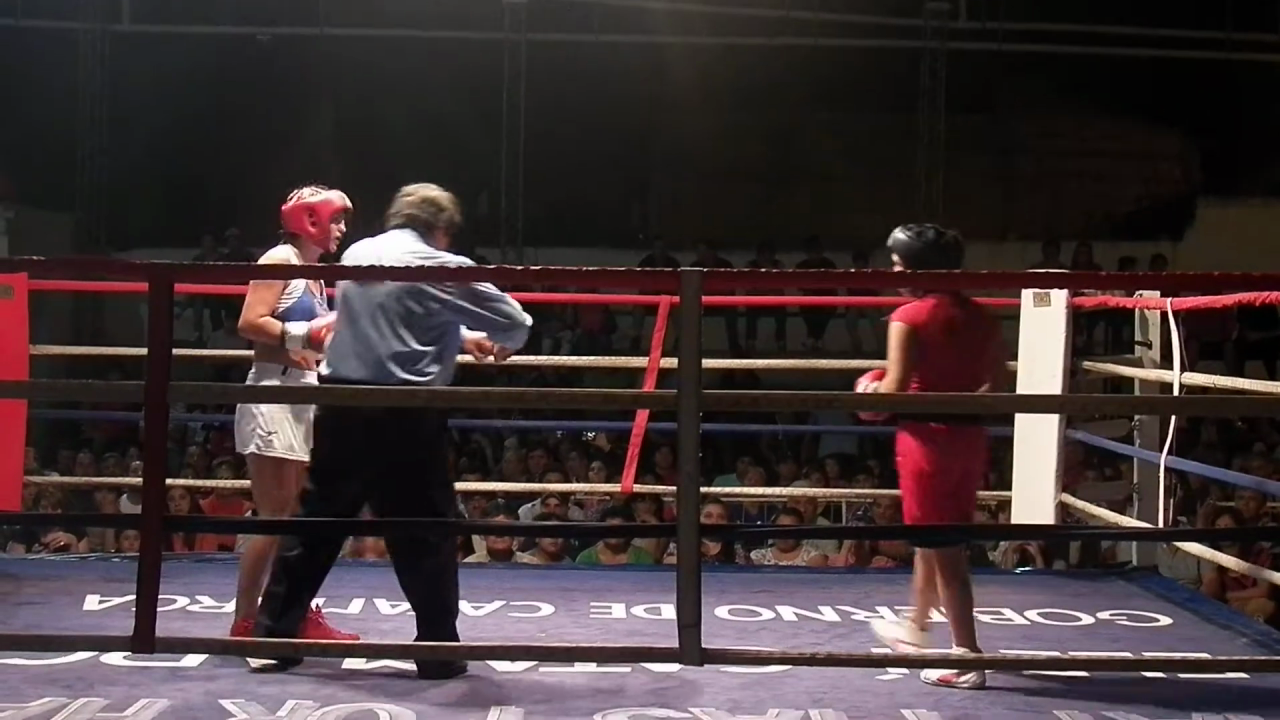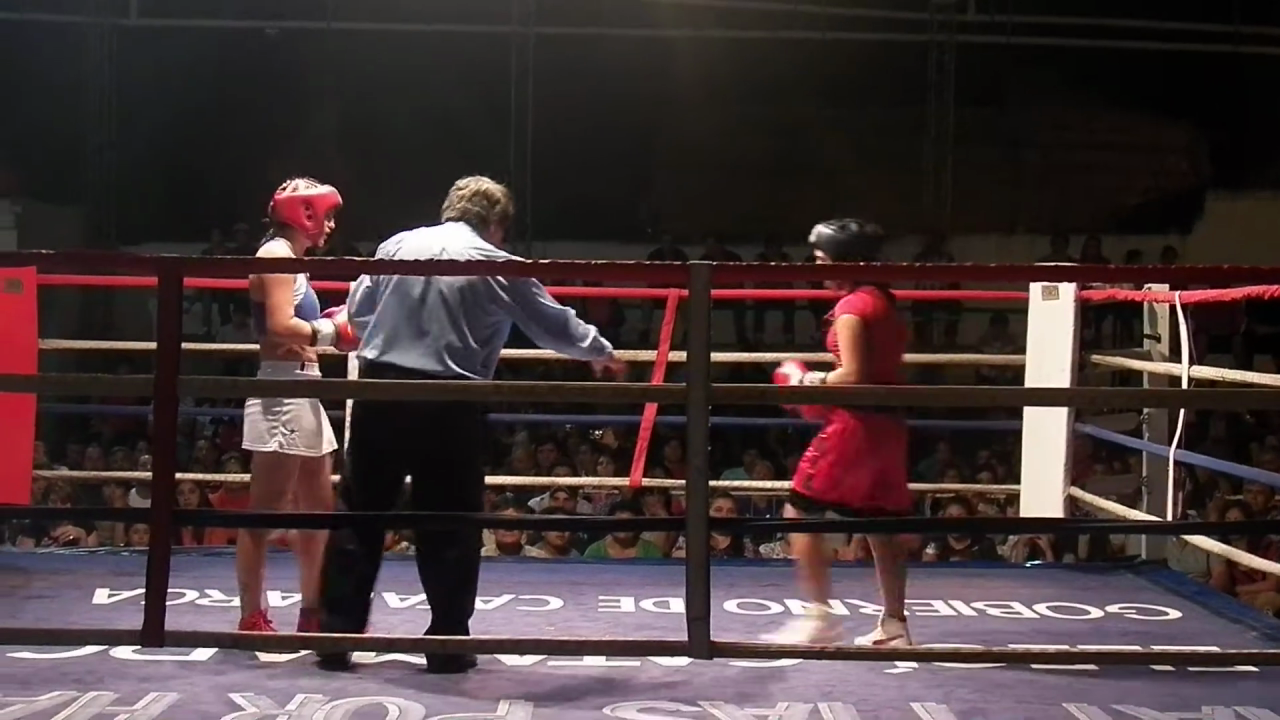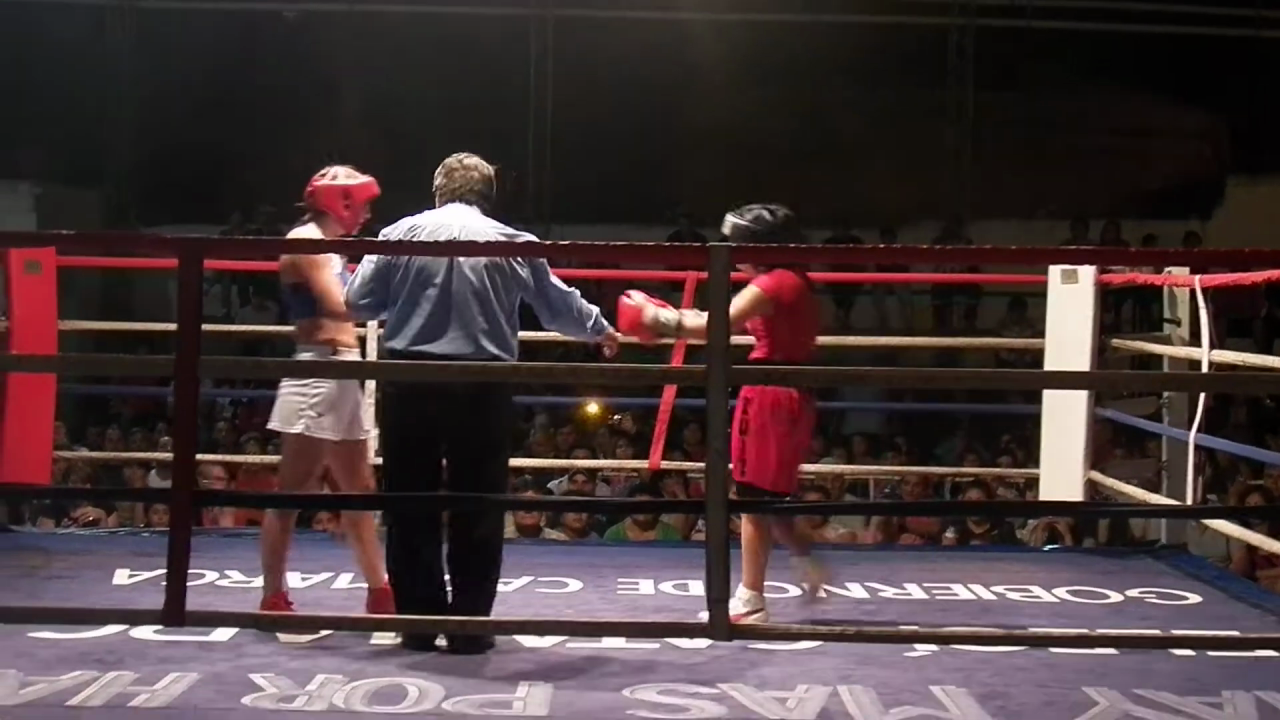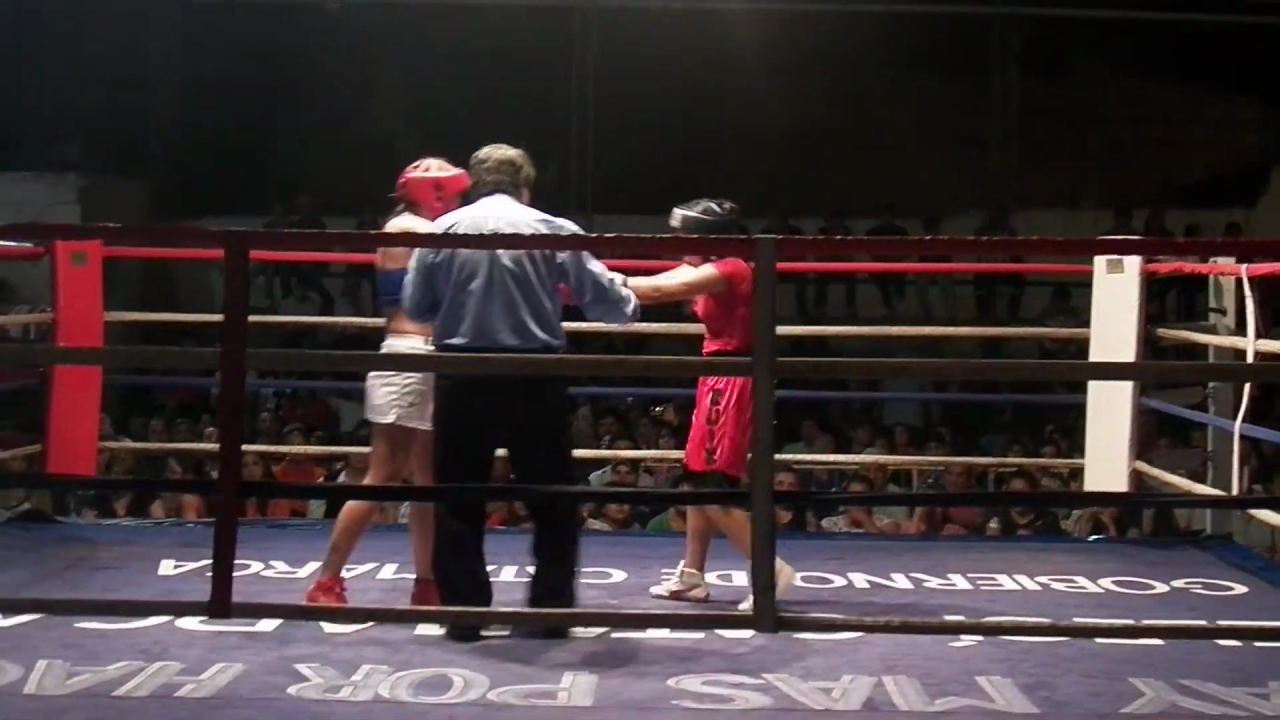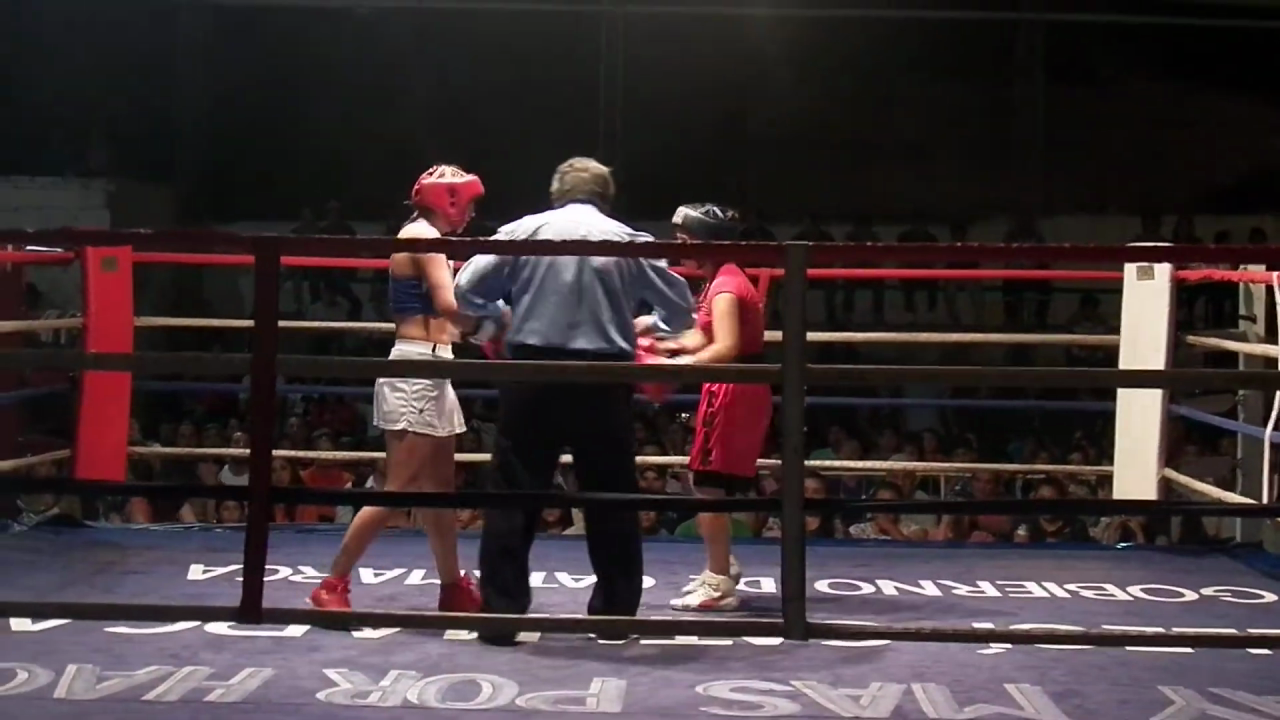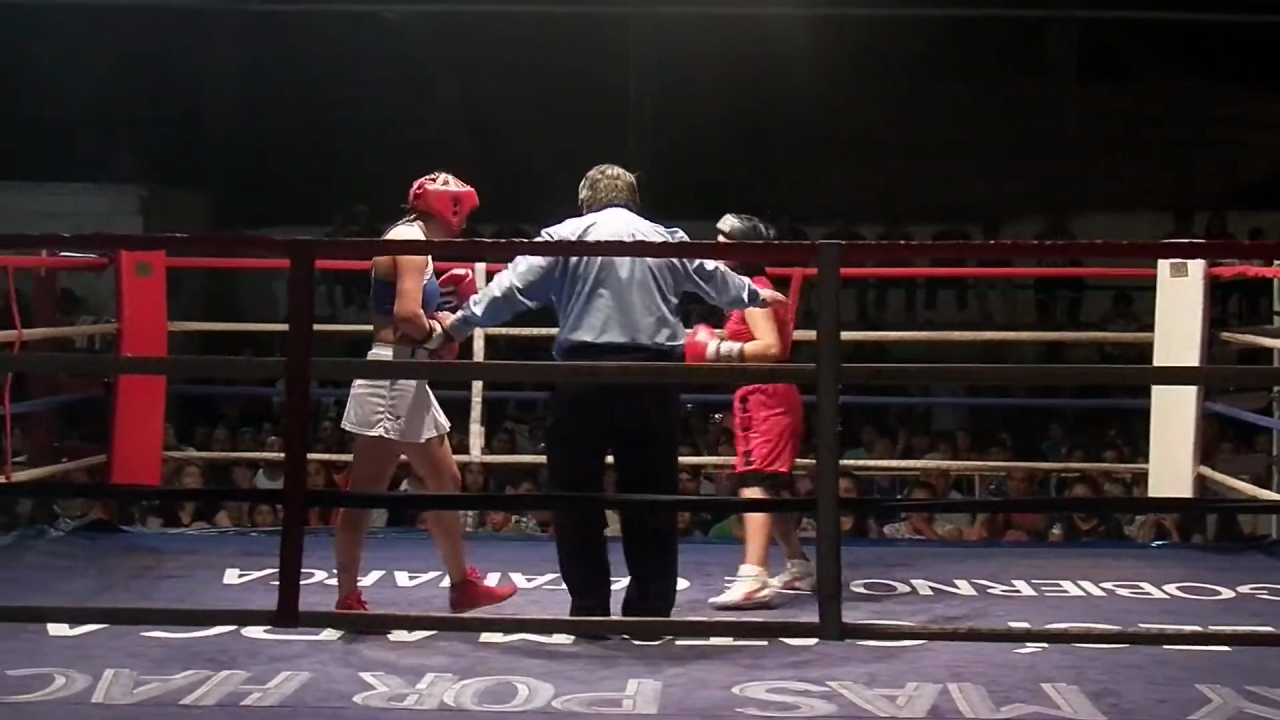
dt=0.4s
person 1, frame 1
left shoulder: (357, 254)
right shoulder: (442, 268)
right elbow: (514, 323)
left wrist: (460, 335)
right wrist: (503, 344)
left hip: (343, 407)
right hip: (406, 415)
left knee: (317, 521)
right knee: (427, 532)
left ankle: (274, 631)
right ankle: (438, 647)
person 1, frame 2
left shoulder: (397, 245)
right shoulder: (499, 268)
left elbow: (358, 312)
right elbow: (559, 327)
right wrist: (602, 352)
left hip: (380, 394)
right hip: (449, 406)
left knee: (359, 514)
right knee: (450, 526)
left ankle: (337, 633)
right ankle: (448, 641)
person 1, frame 3
left shoulder: (401, 233)
right shoulder: (513, 244)
left elbow: (358, 301)
right elbow: (561, 307)
right wrist: (602, 331)
left hip: (408, 383)
right hip: (479, 388)
left knee: (409, 506)
right knee: (476, 509)
left ankle: (418, 622)
right ankle: (467, 624)
person 1, frame 4
left shoulder: (442, 231)
right shoulder: (554, 231)
left elbow: (416, 307)
right elbow: (602, 295)
right wrist: (631, 308)
left hip: (463, 378)
right hip: (534, 379)
left knee: (459, 499)
right knee: (552, 497)
left ankle: (463, 612)
right ankle: (552, 605)
person 1, frame 5
left shoulder: (522, 232)
right shoulder: (630, 243)
left elbow: (468, 290)
right elbow: (680, 309)
left wrist: (515, 313)
right wrist: (651, 325)
left hip: (533, 378)
right hip: (602, 384)
left knee: (513, 499)
right knee: (612, 502)
left ankle: (501, 614)
right ankle: (615, 613)
person 1, frame 6
left shoulder: (566, 236)
right shoulder: (667, 240)
left elbow: (513, 288)
right elbow: (717, 280)
left wrist: (462, 322)
right wrist: (757, 295)
left hip: (586, 375)
right hip: (652, 377)
left knee: (576, 495)
right knee: (651, 498)
left ankle: (590, 608)
right ankle: (649, 611)
person 2, frame 1
left shoulder: (314, 276)
right shoulder: (280, 260)
left elbow: (317, 337)
right elbow: (249, 324)
right wrist: (305, 334)
left hip: (304, 396)
left knee: (299, 517)
right knee: (275, 518)
left ankle: (302, 618)
right ankle: (244, 623)
person 2, frame 2
left shoulder: (290, 260)
right shoulder: (276, 255)
left elbow: (298, 328)
right elbow: (280, 327)
left wrist: (333, 323)
right wrist: (332, 330)
left hip: (302, 392)
right hip: (283, 392)
left knee: (318, 506)
right knee: (265, 510)
left ankle: (313, 613)
right ankle: (252, 620)
person 2, frame 3
left shoulder: (327, 247)
right shoulder: (306, 240)
left elbow: (340, 310)
right elbow: (337, 305)
left hip: (341, 377)
right hip: (317, 376)
left knee: (360, 489)
right knee: (292, 492)
left ankle: (380, 595)
right ankle: (273, 600)
person 2, frame 4
left shoulder: (410, 233)
right shoulder: (411, 229)
right hip: (408, 361)
left knee: (429, 482)
right knee: (381, 479)
left ankle: (427, 586)
right ankle: (327, 584)
person 2, frame 5
left shoulder: (421, 239)
right shoulder: (424, 238)
right elbow: (449, 306)
left hip: (427, 371)
left knee: (441, 487)
right knee: (401, 488)
left ankle: (454, 589)
right ankle: (333, 584)
person 2, frame 6
left shoulder: (408, 240)
right shoulder: (411, 242)
right elbow: (406, 315)
left wrist: (441, 303)
right wrist: (439, 335)
left hip: (405, 378)
right hip: (392, 376)
left knee: (445, 482)
right knee: (365, 493)
left ankle: (463, 584)
right ankle: (348, 600)
person 3, frame 1
left shoulder: (908, 317)
right shoulder: (980, 316)
left elbow: (894, 387)
right elbow: (997, 383)
left wrist: (869, 395)
left hip: (926, 435)
right hip: (970, 434)
left knee: (942, 547)
right knee: (943, 540)
left ankle: (967, 657)
right ankle: (913, 629)
person 3, frame 2
left shoulder: (852, 307)
right shoulder: (886, 304)
left elbow: (852, 376)
left wrist: (805, 382)
right wrist: (820, 381)
left hip: (855, 423)
right hip: (887, 423)
left knee: (800, 513)
right knee: (881, 529)
left ankle: (818, 617)
right ankle: (893, 627)
person 3, frame 3
left shoulder: (771, 284)
right shoulder: (795, 283)
right elbow: (725, 324)
left wrist: (659, 319)
right wrist: (674, 317)
left hip: (769, 396)
right hip: (793, 397)
left knee: (754, 501)
right knee: (764, 499)
left ankle: (751, 602)
right ankle: (806, 561)
person 3, frame 4
left shoulder: (726, 271)
right shoulder: (714, 270)
left elbow: (656, 291)
right elbow: (658, 283)
left hip: (731, 385)
right hip: (720, 383)
left knee: (713, 487)
right knee: (698, 483)
left ankle: (771, 571)
right ankle: (691, 577)
person 3, frame 5
left shoulder: (726, 286)
right shoulder: (715, 278)
left elbow: (725, 349)
right elbow: (701, 338)
left wrist: (674, 367)
right wrist: (665, 345)
left hip: (732, 390)
right hip: (732, 390)
left knee: (708, 486)
right knee: (713, 485)
left ankle: (719, 586)
right ankle: (719, 572)
person 3, frame 6
right shoulder: (751, 290)
left elbow: (770, 348)
left wrist: (718, 350)
right wrist: (717, 346)
left hip: (764, 396)
right hip: (768, 394)
left knee: (753, 484)
right knee: (768, 485)
left ankle: (753, 579)
right ankle: (799, 566)
